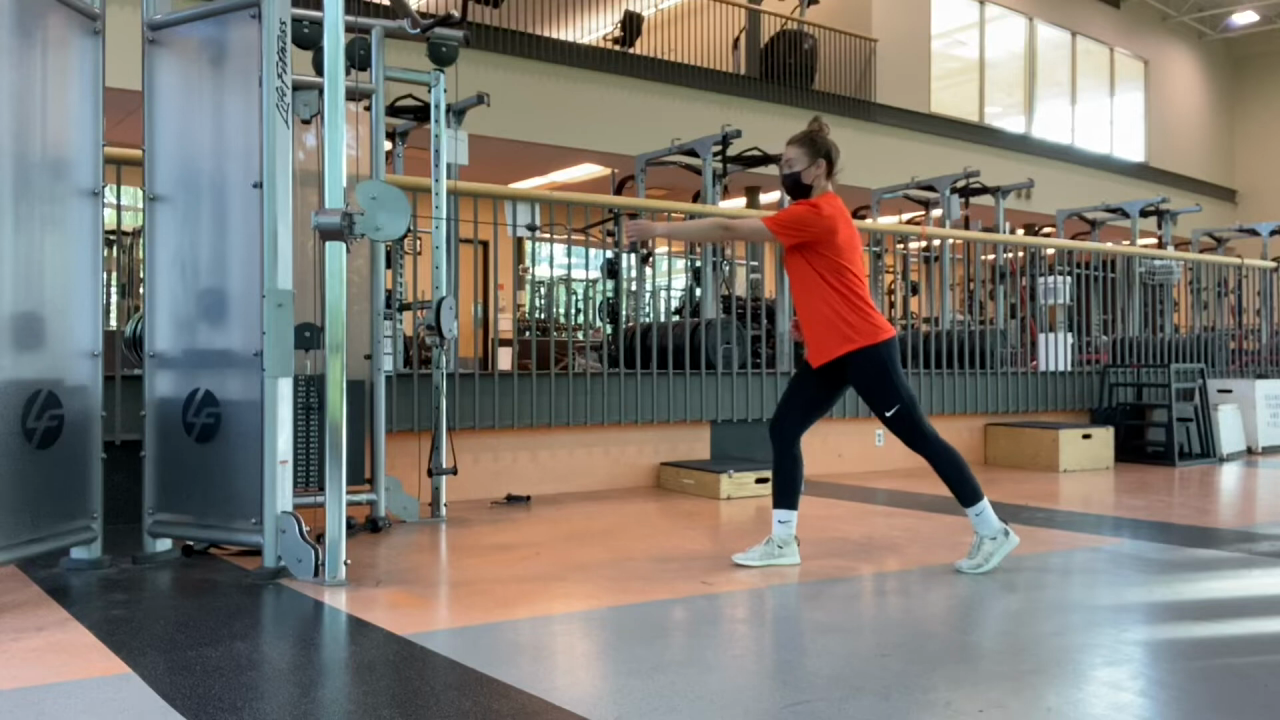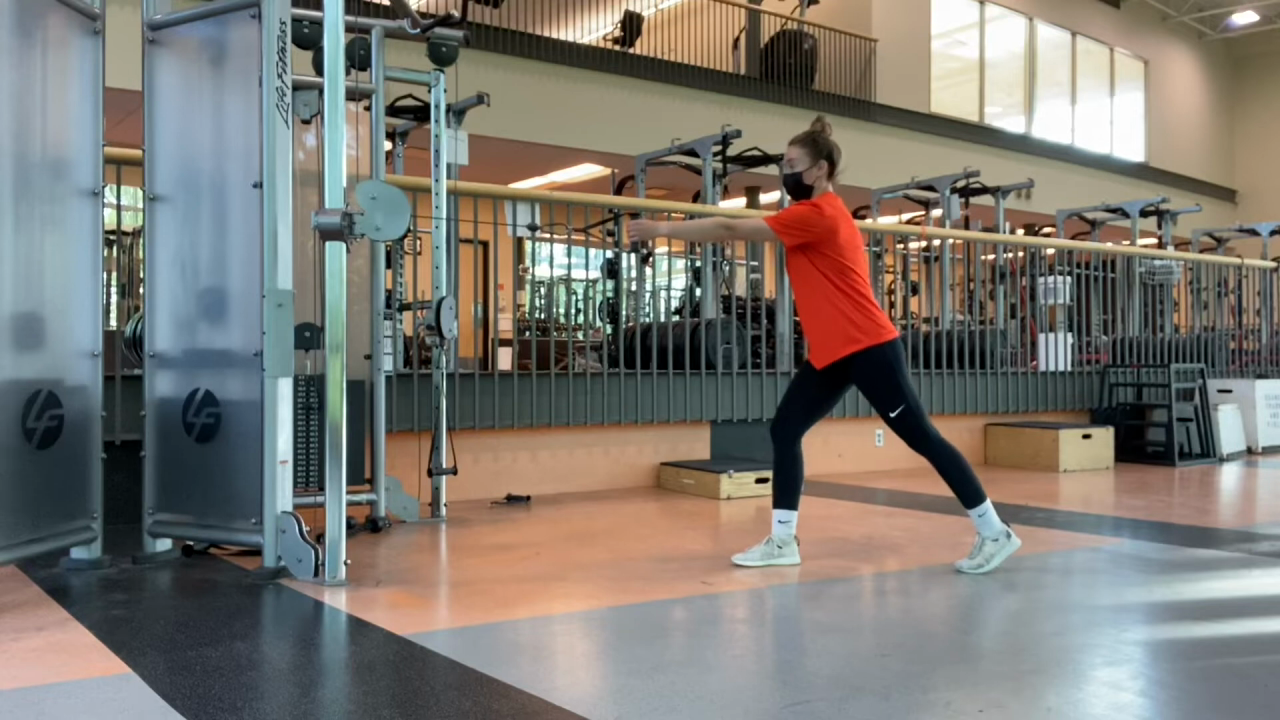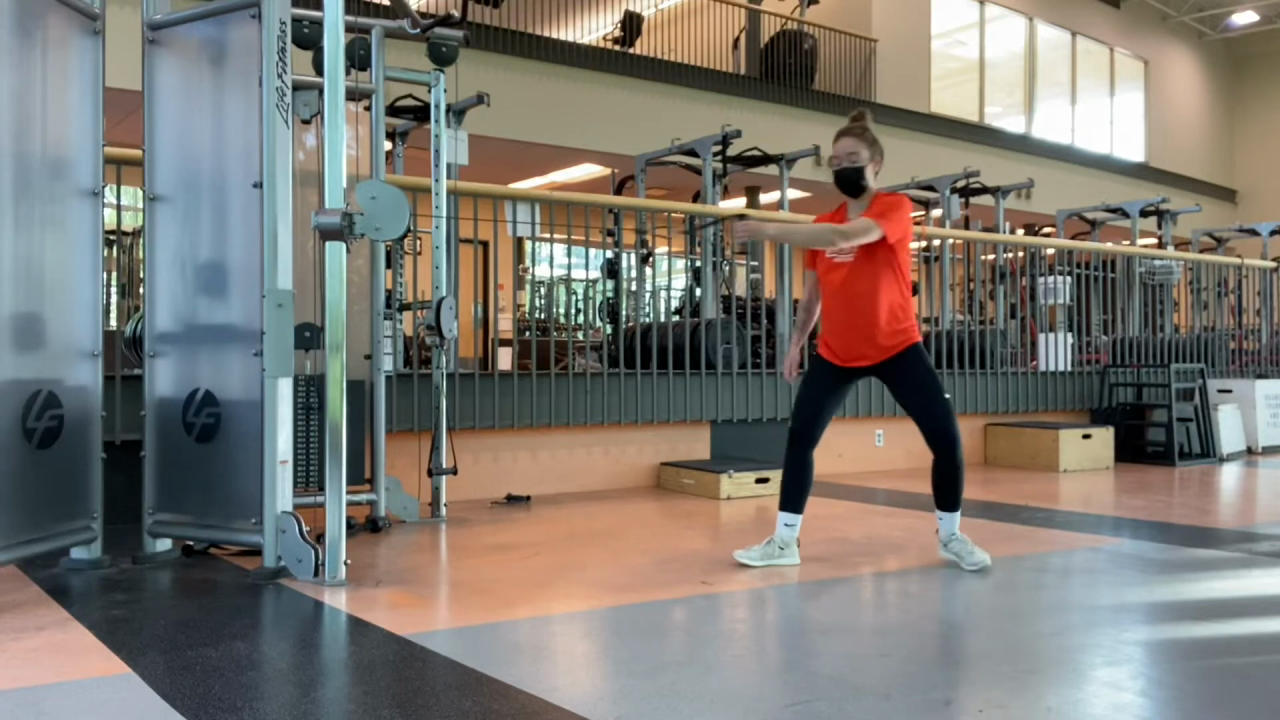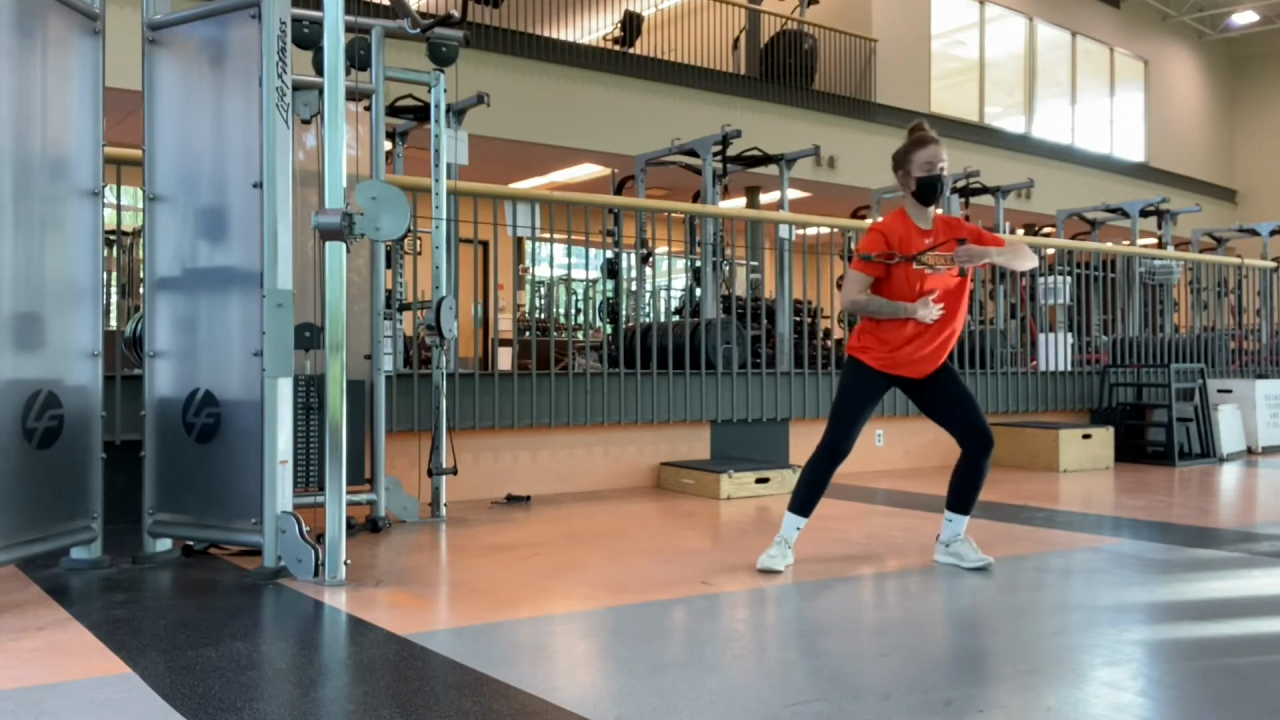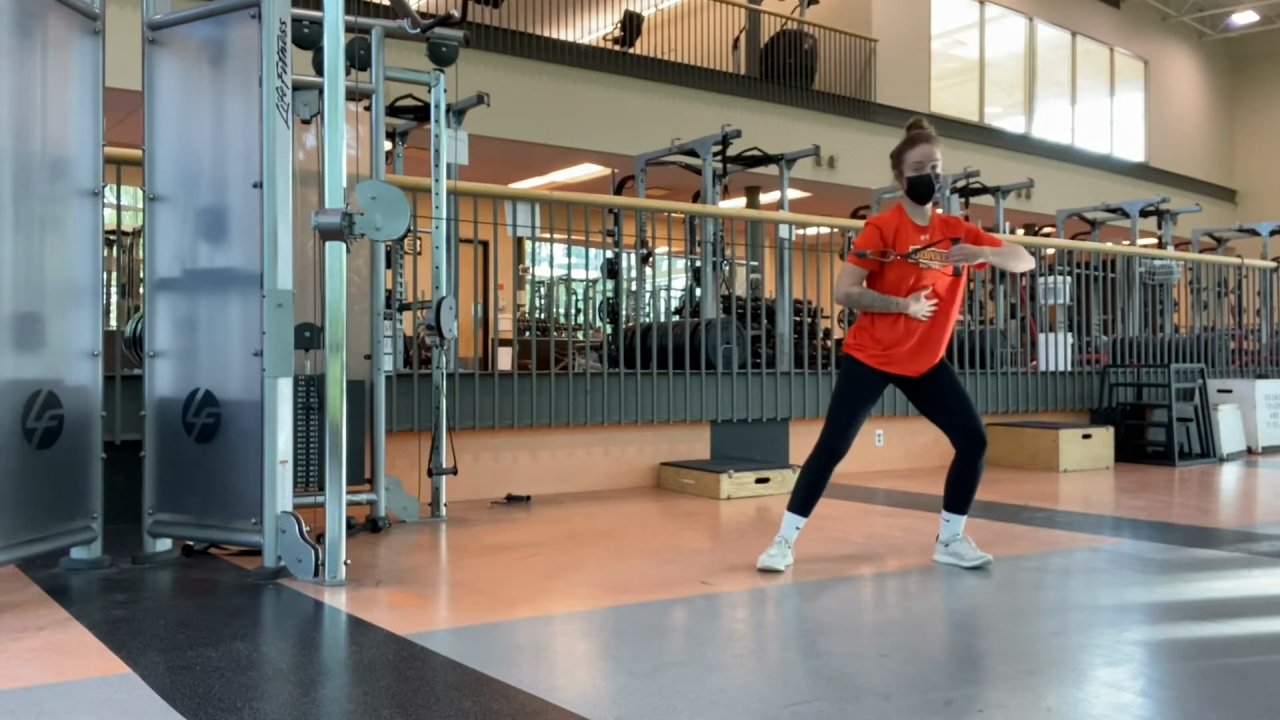
dt=0.5s
person 1, frame 1
left shoulder: (817, 214)
right shoulder: (815, 216)
left elbow: (730, 229)
left wrist: (659, 230)
right wrist: (807, 320)
left hip: (864, 349)
right hip: (829, 353)
left knee: (919, 437)
right knee: (783, 431)
left ankle: (992, 531)
right ankle: (783, 542)
person 1, frame 2
left shoulder: (818, 213)
right shoulder: (814, 216)
left elbow: (732, 229)
left wrist: (662, 228)
left hip: (869, 349)
right hip: (831, 354)
left knee: (922, 438)
right knee: (783, 431)
left ankle: (994, 532)
right ankle: (782, 541)
person 1, frame 3
left shoulder: (893, 206)
right shoulder: (823, 224)
left elbow: (850, 237)
right elbow: (813, 292)
left wrist: (772, 231)
right wrist: (796, 342)
left hip: (897, 346)
right hip: (834, 353)
left knee: (945, 436)
right knee: (799, 437)
left ankle: (951, 536)
right ankle: (783, 542)
person 1, frame 4
left shoulder: (960, 231)
right shoulder: (884, 233)
left elbow: (1028, 259)
right elbow: (851, 300)
left wrist: (989, 253)
right wrist: (912, 310)
left hip: (930, 364)
right hip: (873, 360)
left knee: (980, 440)
right knee: (835, 445)
left ankle: (951, 539)
right ankle: (784, 541)
person 1, frame 5
left shoulder: (956, 230)
right shoulder: (882, 228)
left elbow: (1025, 260)
right elbow: (843, 291)
left wrist: (984, 253)
right wrist: (902, 304)
left hip: (927, 361)
right hip: (869, 357)
left knee: (973, 440)
right knee: (832, 445)
left ankle: (950, 539)
right ankle: (784, 541)
